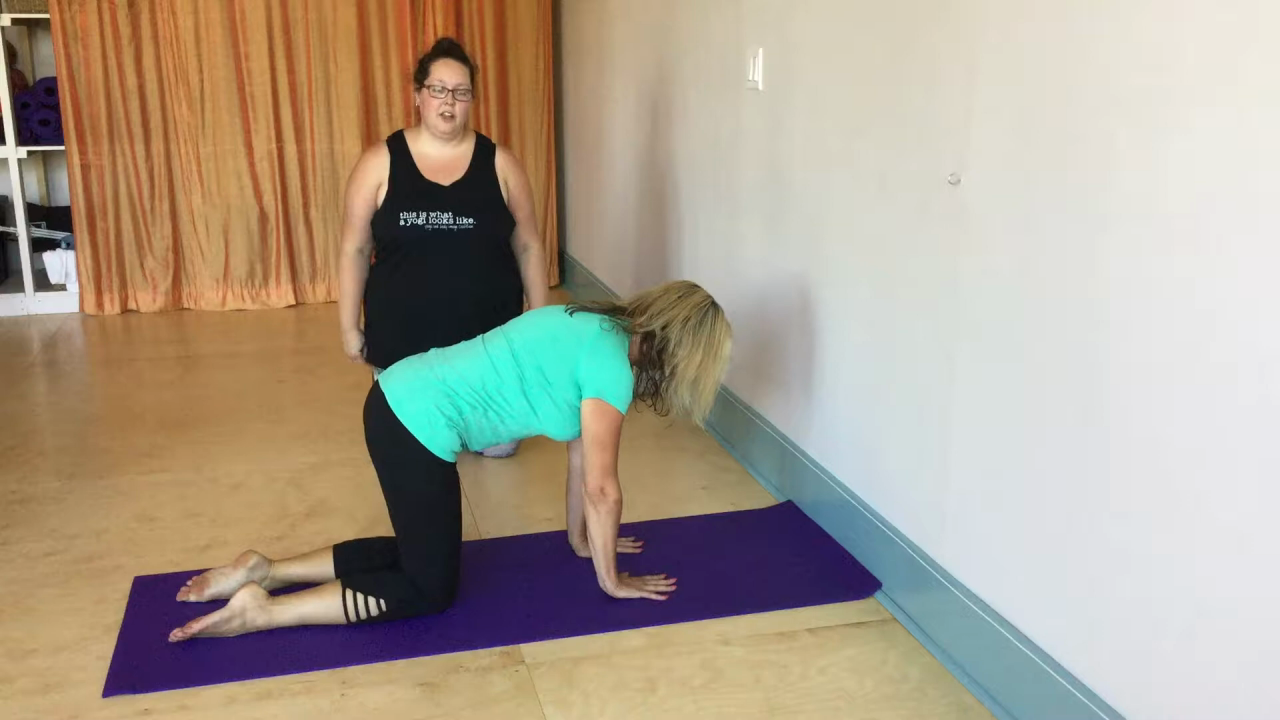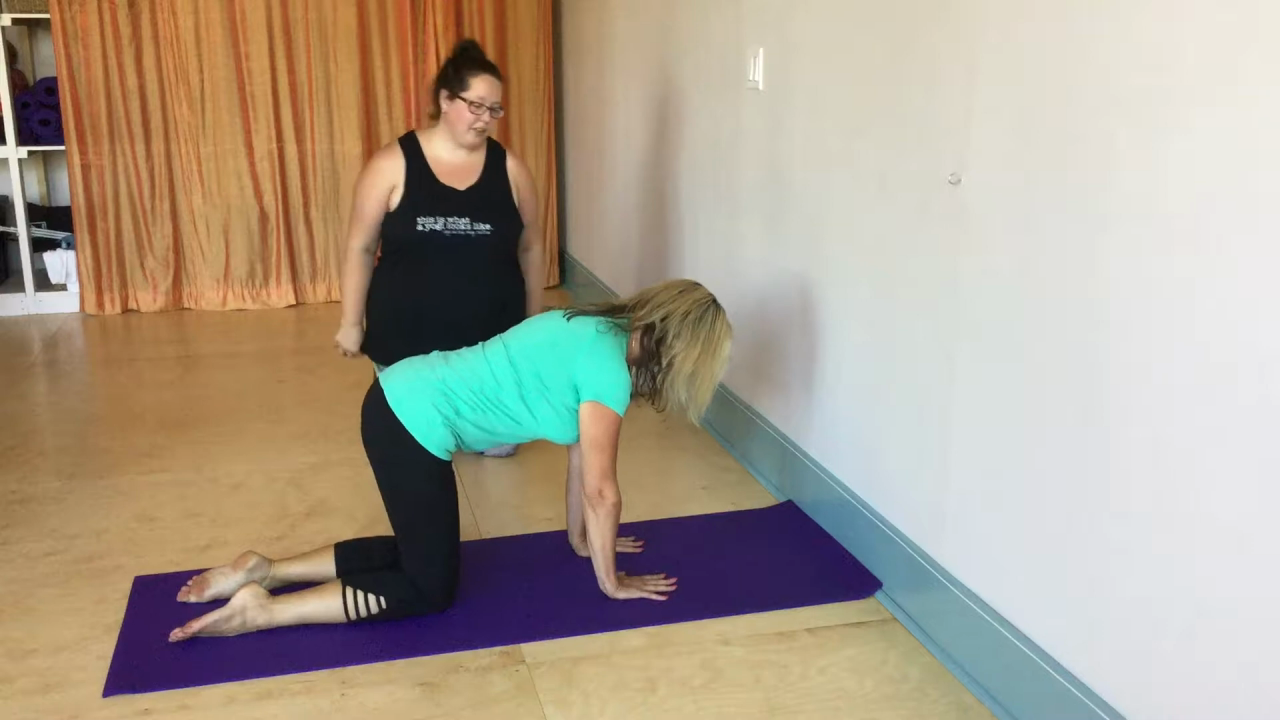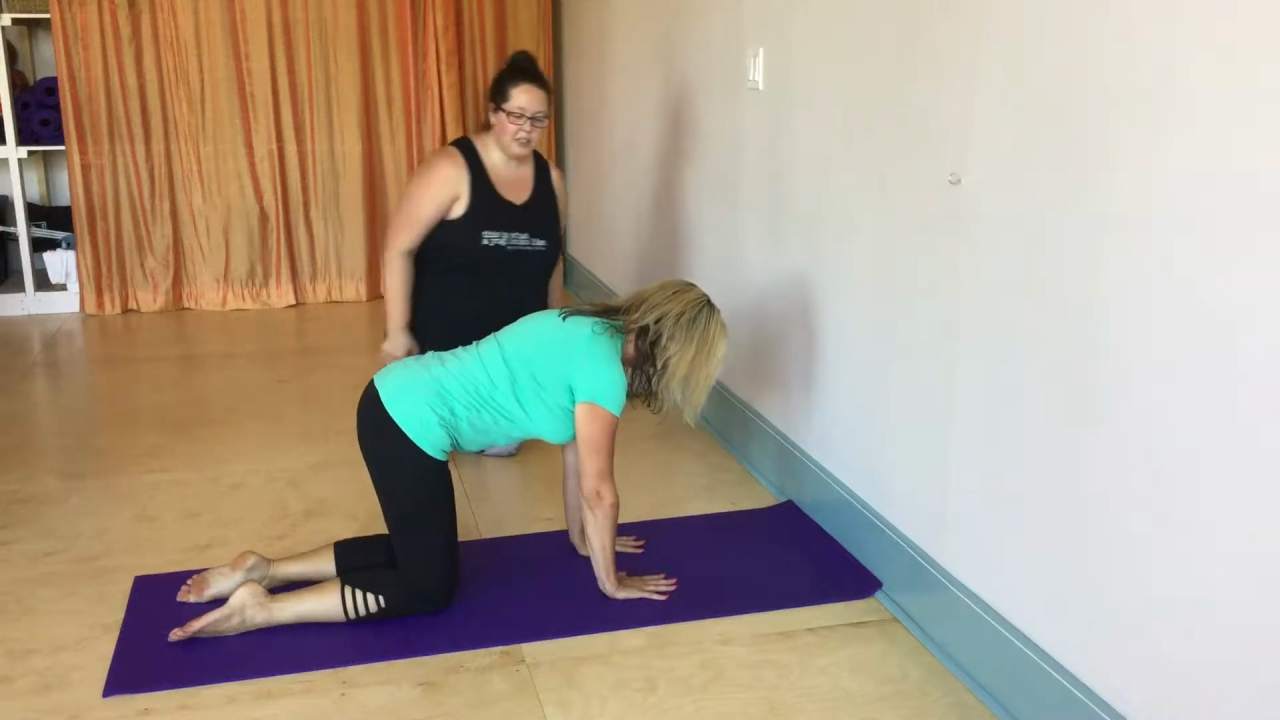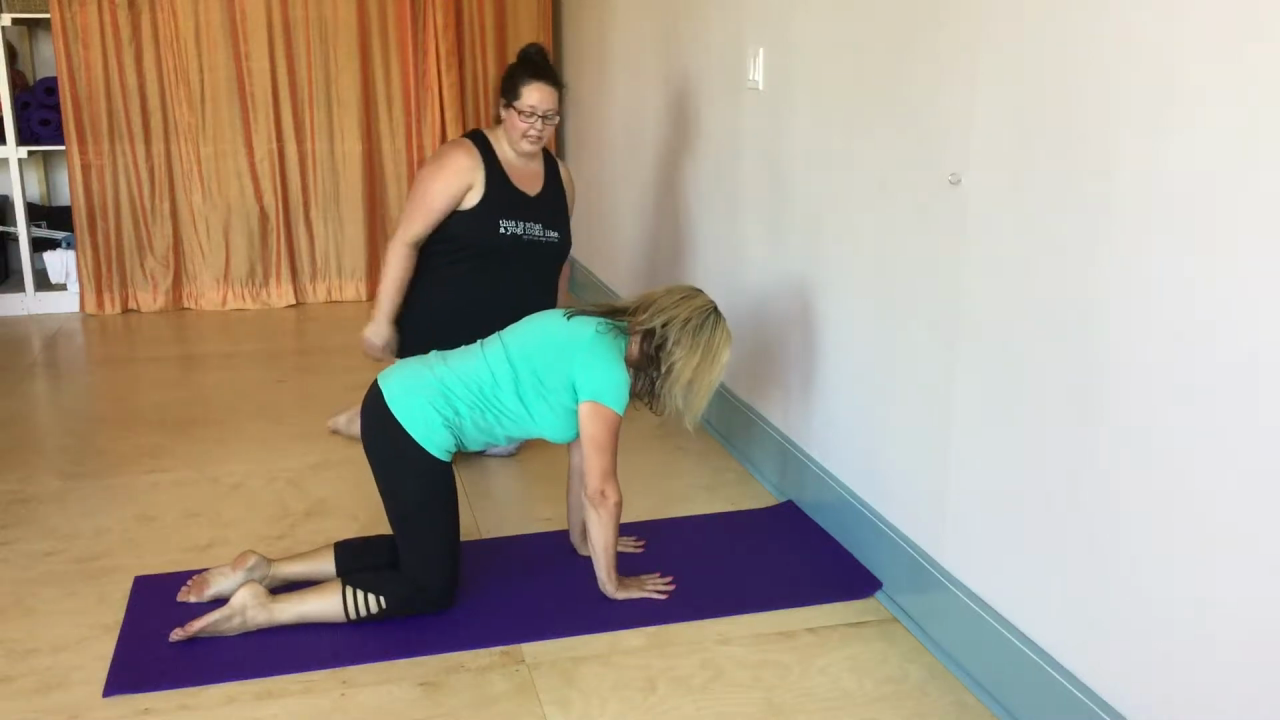
dt=0.4s
person 1, frame 1
left shoulder: (598, 331)
right shoulder: (612, 365)
left elbow: (579, 454)
right elbow: (601, 486)
left wrist: (580, 538)
right wrist: (611, 580)
left hip: (400, 400)
right hip: (418, 424)
left knee: (422, 552)
right knee: (431, 590)
left ankle: (263, 571)
right ankle: (259, 611)
person 1, frame 2
left shoulder: (599, 334)
right shoulder: (610, 367)
left elbow: (579, 456)
right elbow: (600, 490)
left wrist: (581, 538)
right wrist: (609, 581)
left hip: (399, 401)
right hip: (413, 425)
left knee: (421, 552)
right knee: (431, 590)
left ankle: (262, 571)
right ankle: (259, 611)
person 1, frame 3
left shoulder: (594, 333)
right shoulder: (604, 367)
left elbow: (573, 451)
right elbow: (598, 489)
left wrist: (582, 538)
right wrist: (612, 581)
left hip: (394, 401)
right hip: (408, 423)
left knee: (418, 549)
right knee: (431, 588)
left ankle: (262, 570)
right ankle: (260, 609)
person 1, frame 4
left shoulder: (600, 333)
right shoulder: (607, 366)
left elbow: (580, 453)
right elbow: (601, 488)
left wrist: (582, 538)
right wrist: (611, 581)
left hip: (399, 401)
right hip: (413, 423)
left knee: (420, 550)
right knee: (432, 588)
left ankle: (261, 570)
right ankle: (260, 609)
person 2, frame 1
left shoulder: (499, 163)
right shoulder: (380, 162)
left elbow: (528, 247)
right elbow: (354, 250)
right wrist: (349, 327)
left hip: (487, 337)
right hip: (403, 338)
left knee: (498, 444)
person 2, frame 2
left shoulder: (509, 167)
right shoulder: (393, 164)
left elbow: (530, 247)
right elbow: (360, 247)
left wrist: (534, 317)
right wrist: (350, 322)
left hip: (491, 337)
right hip: (407, 339)
left knee: (498, 444)
person 2, frame 3
left shoulder: (551, 179)
right shoulder: (451, 169)
left elbow: (552, 261)
right elbow: (399, 249)
right wrist: (397, 330)
right hip: (438, 338)
left knee: (502, 444)
person 2, frame 4
left shoulder: (558, 175)
right shoulder: (463, 160)
left elbow: (557, 257)
right elbow: (405, 241)
right wrist: (382, 320)
right hip: (441, 333)
left knee: (502, 444)
right ankle: (361, 420)
